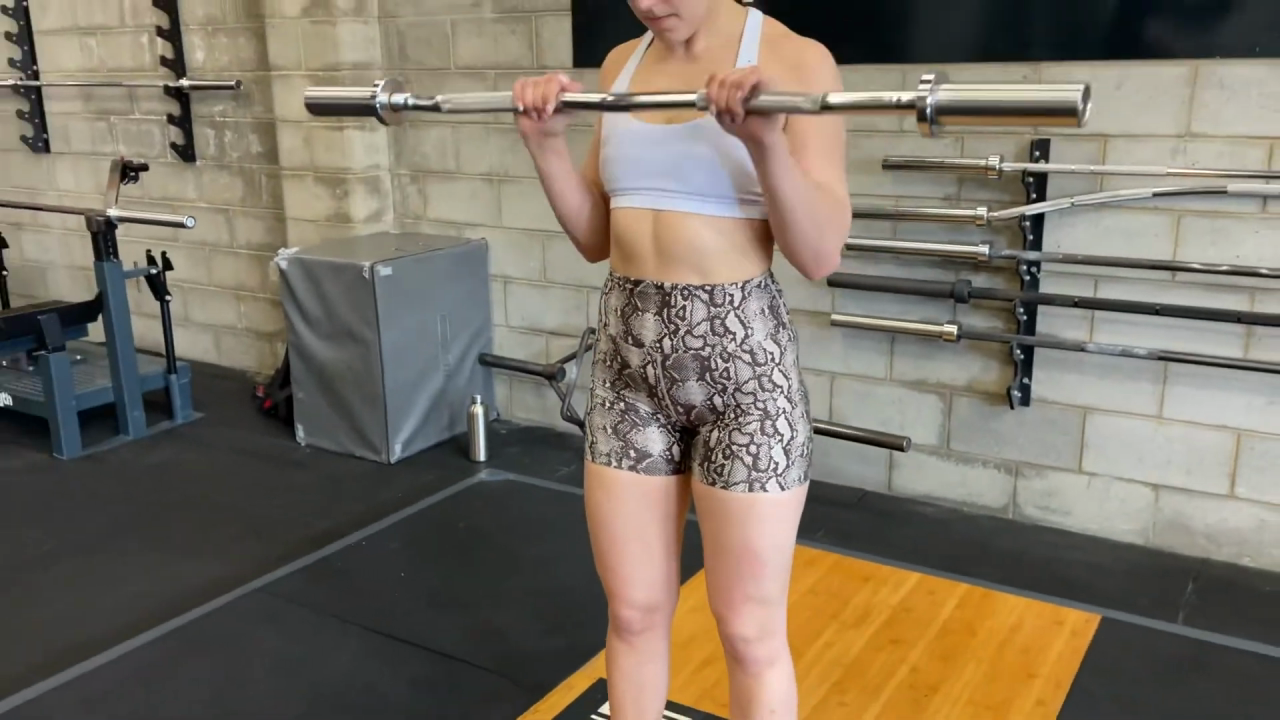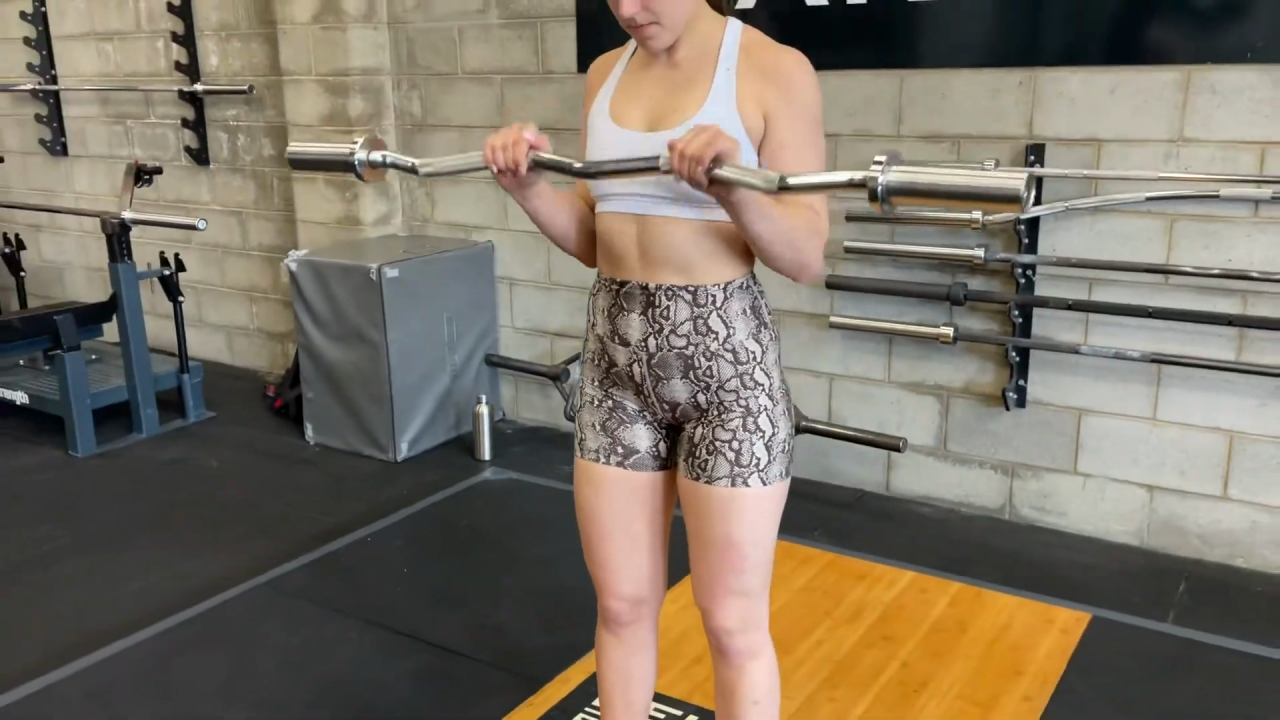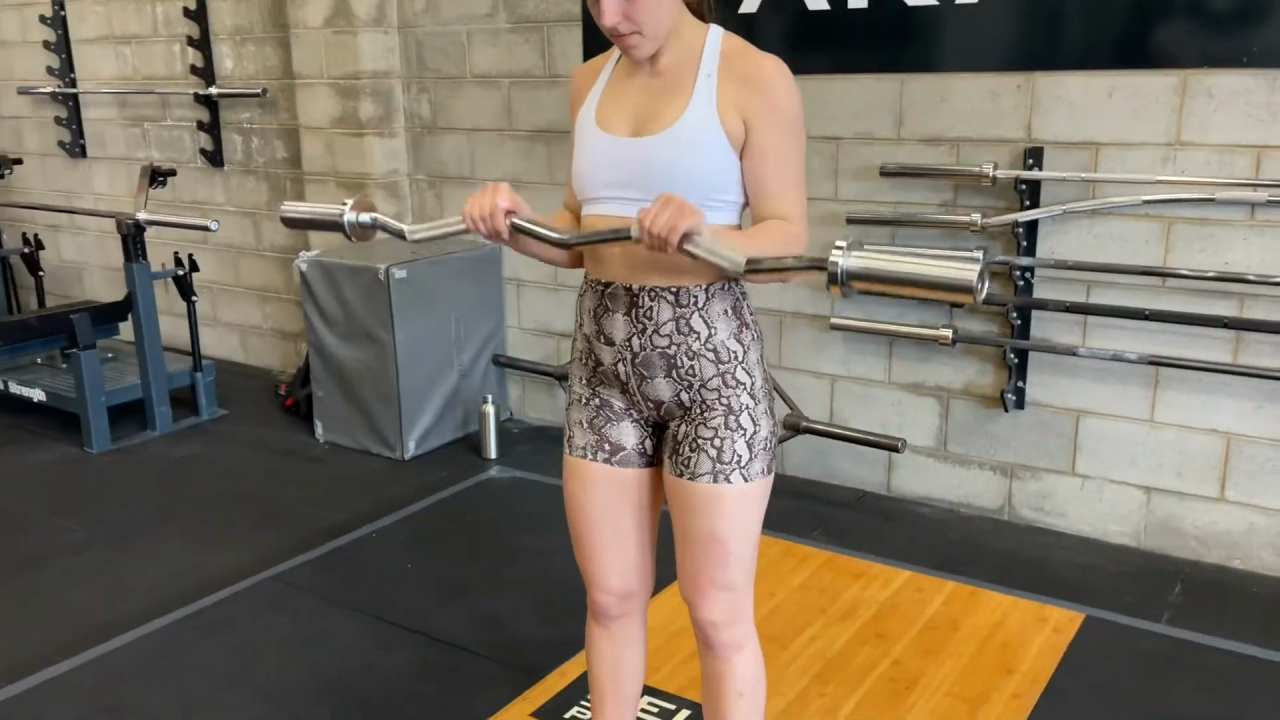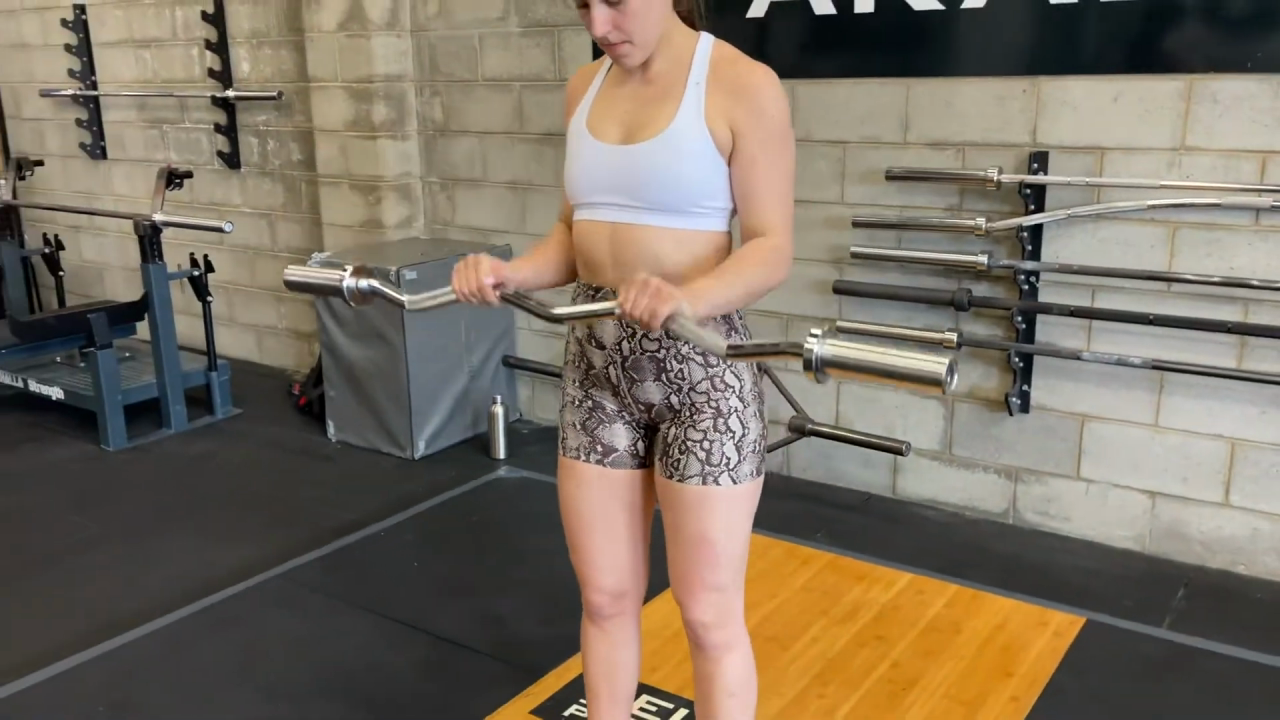
dt=0.2s
person 1, frame 1
left shoulder: (793, 58)
right shoulder: (620, 65)
left elbow: (821, 253)
right elbow: (598, 239)
left wrist: (764, 137)
right wrist: (546, 144)
left hip: (740, 350)
right hip: (628, 348)
left knee: (749, 628)
right knee: (632, 611)
person 1, frame 2
left shoulder: (773, 69)
right shoulder: (604, 74)
left elbow: (805, 253)
right elbow: (595, 241)
left wrist: (731, 187)
right wrist: (529, 187)
left hip: (724, 350)
right hip: (616, 349)
left knee: (732, 620)
right knee: (620, 604)
person 1, frame 3
left shoulder: (753, 76)
right shoulder: (591, 81)
left elbow: (789, 240)
right elbow: (586, 236)
left wrist: (704, 234)
right wrist: (518, 223)
left hip: (707, 352)
right hip: (603, 351)
left knee: (718, 613)
right knee: (610, 597)
person 1, frame 4
left shoulder: (743, 85)
right shoulder: (585, 86)
left elbow: (772, 247)
left wrist: (687, 295)
right wrist: (508, 273)
left hip: (695, 365)
right hip: (597, 360)
left knee: (709, 613)
right knee: (604, 598)
